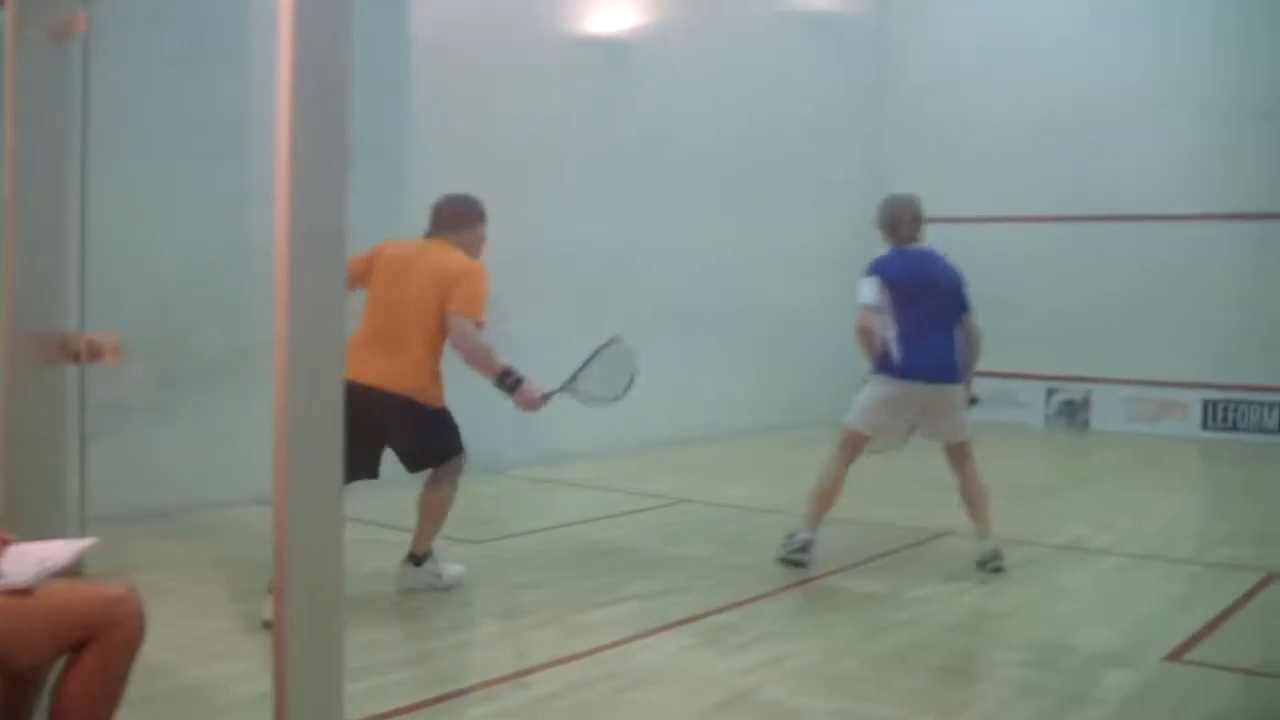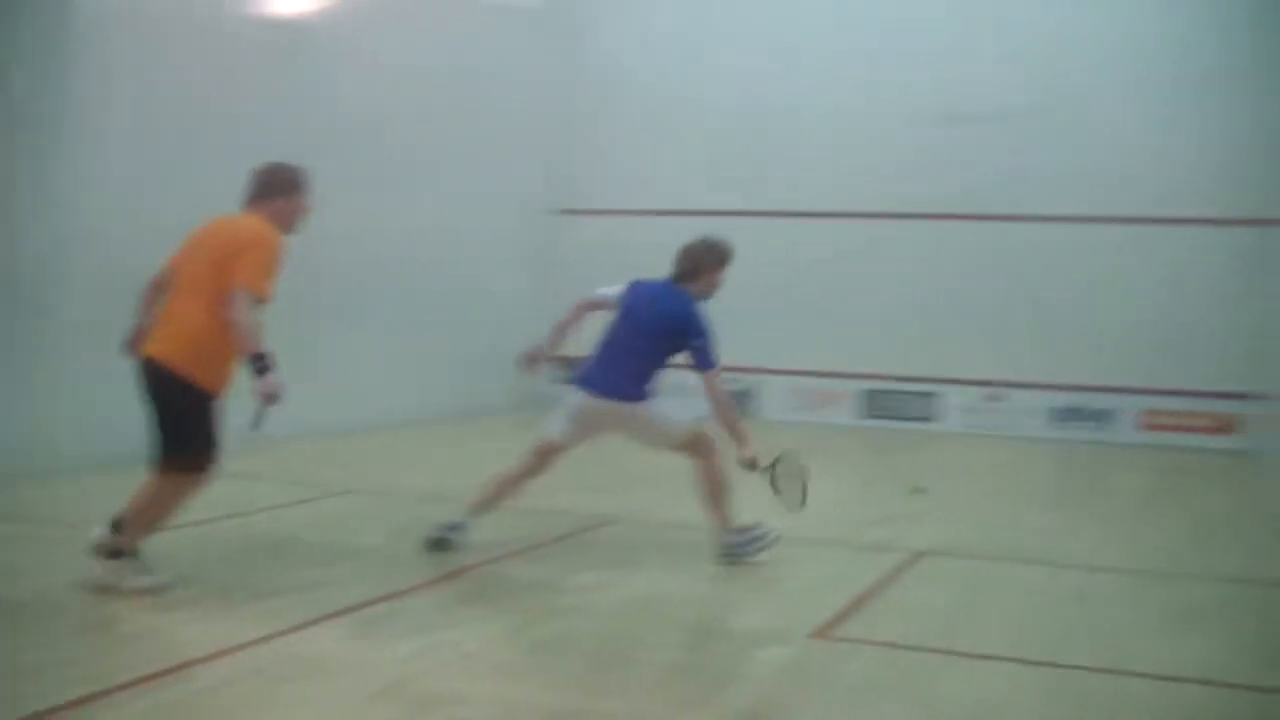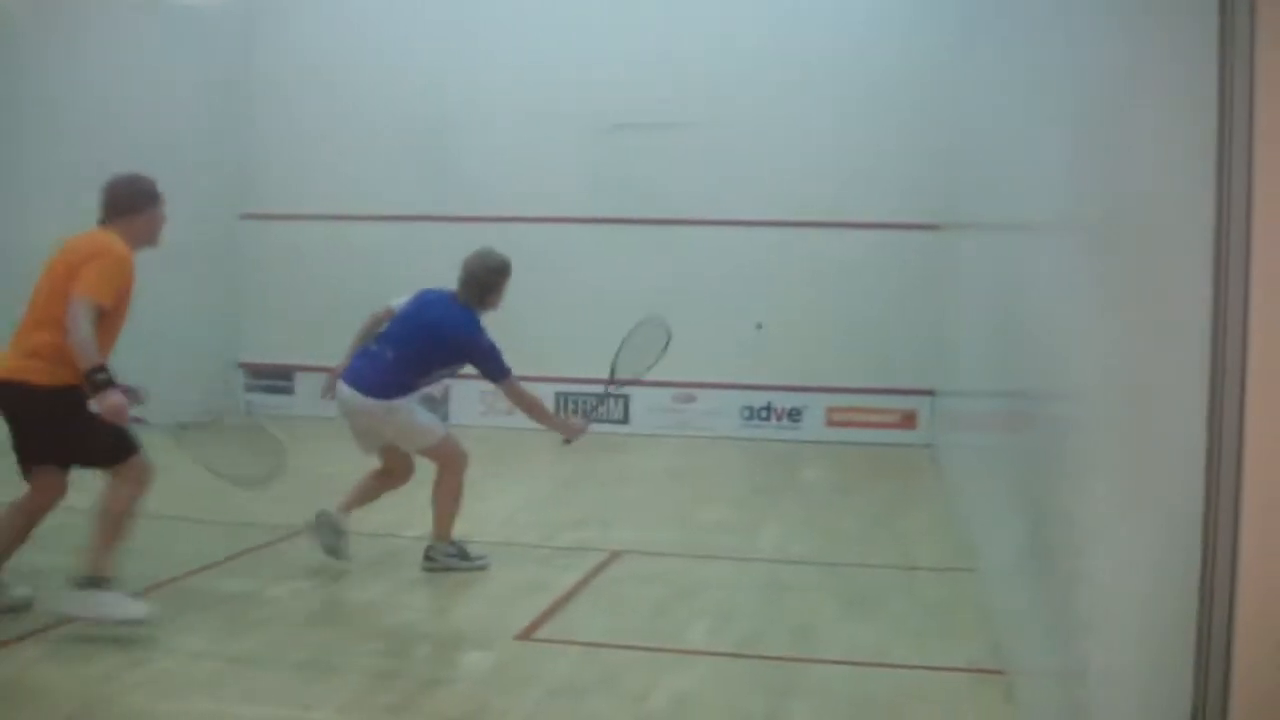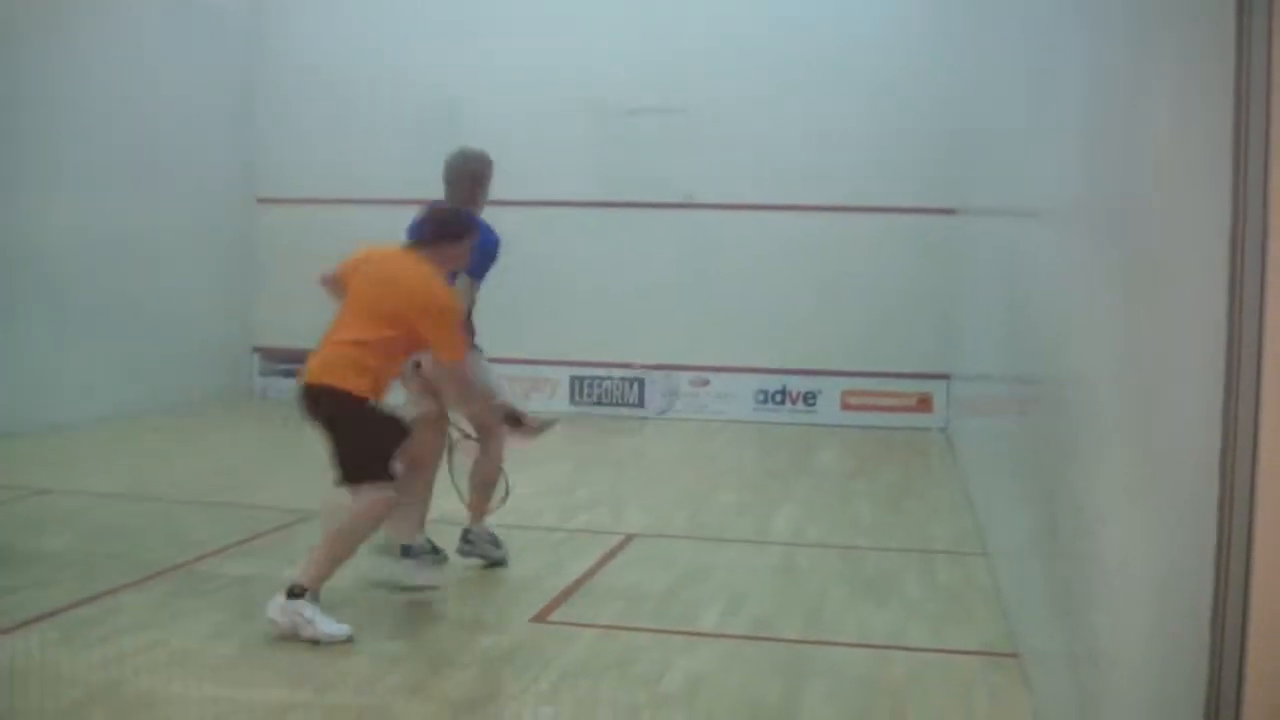
dt=0.4s
person 1, frame 1
left shoulder: (388, 252)
right shoulder: (466, 270)
right elbow: (463, 338)
right wrist: (512, 383)
left hip: (353, 384)
right hip: (409, 393)
right knee: (449, 464)
right ankle: (418, 562)
person 1, frame 2
left shoulder: (214, 228)
right shoulder: (261, 240)
left elbow: (158, 282)
right elbow: (238, 309)
left wrist: (143, 327)
right wrist: (262, 368)
left hip: (163, 359)
right hip: (185, 369)
left knee: (187, 464)
right knee: (182, 470)
left ankle: (118, 534)
right ankle: (114, 554)
person 1, frame 3
left shoulder: (83, 245)
right shoulder: (112, 254)
right elbow: (77, 323)
left wrist: (99, 383)
right wrist: (103, 385)
right hip: (45, 385)
left knee: (47, 490)
right knee: (135, 470)
right ankle: (92, 585)
person 1, frame 4
left shoulder: (375, 258)
right shoulder: (434, 295)
left elbow: (331, 281)
right elbow: (458, 378)
right wrist: (496, 419)
left hip: (327, 383)
right hip: (342, 390)
right knee: (376, 496)
left ankle: (405, 557)
right ankle: (297, 601)
person 2, frame 1
left shoulder: (881, 268)
right shoulder: (948, 270)
left elbow: (865, 327)
right elbow: (971, 335)
left wrist: (881, 364)
right wrist: (966, 381)
left hip: (897, 378)
right hip: (945, 382)
left knee: (844, 454)
right knee: (964, 462)
left ankle: (804, 537)
right ankle: (987, 546)
person 2, frame 2
left shoulder: (641, 288)
right shoulder: (691, 323)
left elbow: (587, 303)
right elbow: (715, 390)
left wrist: (547, 346)
right wrist: (742, 443)
left hip: (587, 392)
right hip: (627, 402)
left knee: (534, 461)
right knee: (705, 447)
left ankle: (460, 525)
right ankle: (729, 535)
person 2, frame 3
left shoulder: (428, 297)
right shoulder: (473, 340)
left elbow: (378, 319)
right elbow: (518, 395)
left wrist: (345, 365)
right wrist: (562, 426)
left hip: (350, 387)
right hip: (378, 399)
left knee: (398, 469)
right knee: (454, 460)
left ankle: (336, 518)
right ankle: (441, 547)
person 2, frame 4
left shoulder: (422, 223)
right shoulder: (483, 238)
right elbow: (459, 299)
right wrist: (433, 352)
left hip: (418, 350)
left knee: (431, 444)
right knee: (494, 434)
left ankle: (410, 540)
right ankle: (476, 530)
